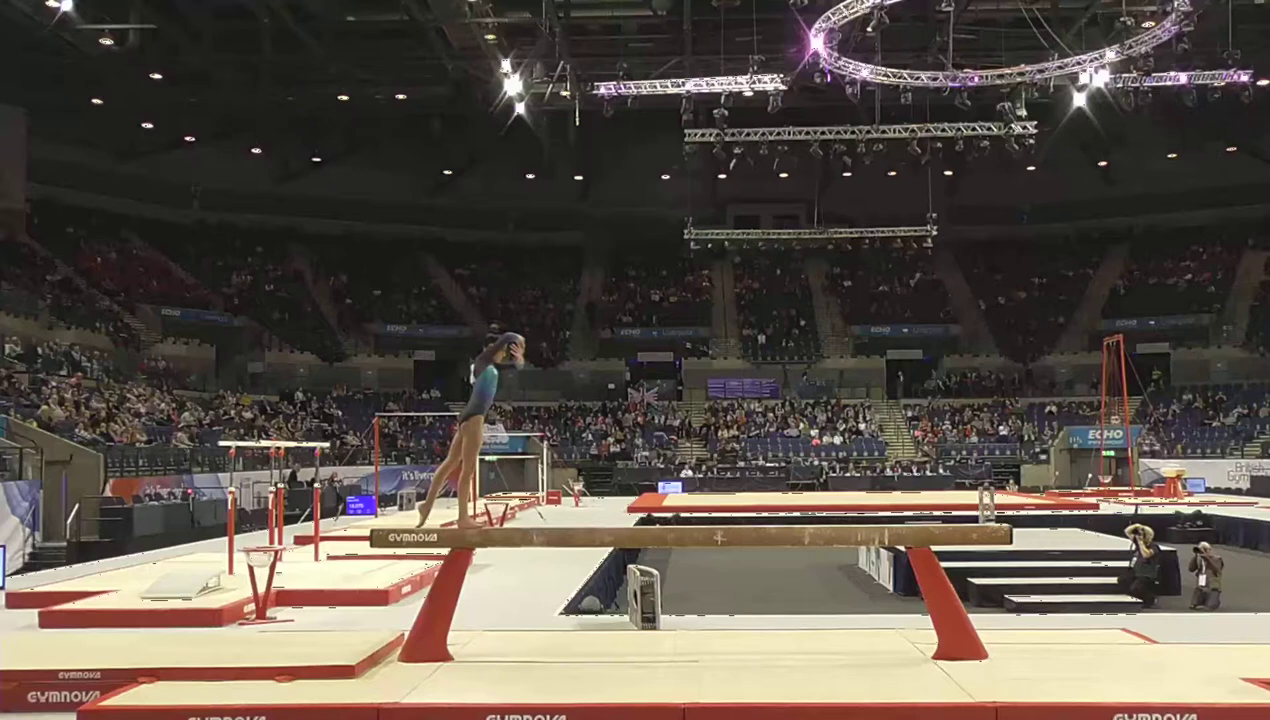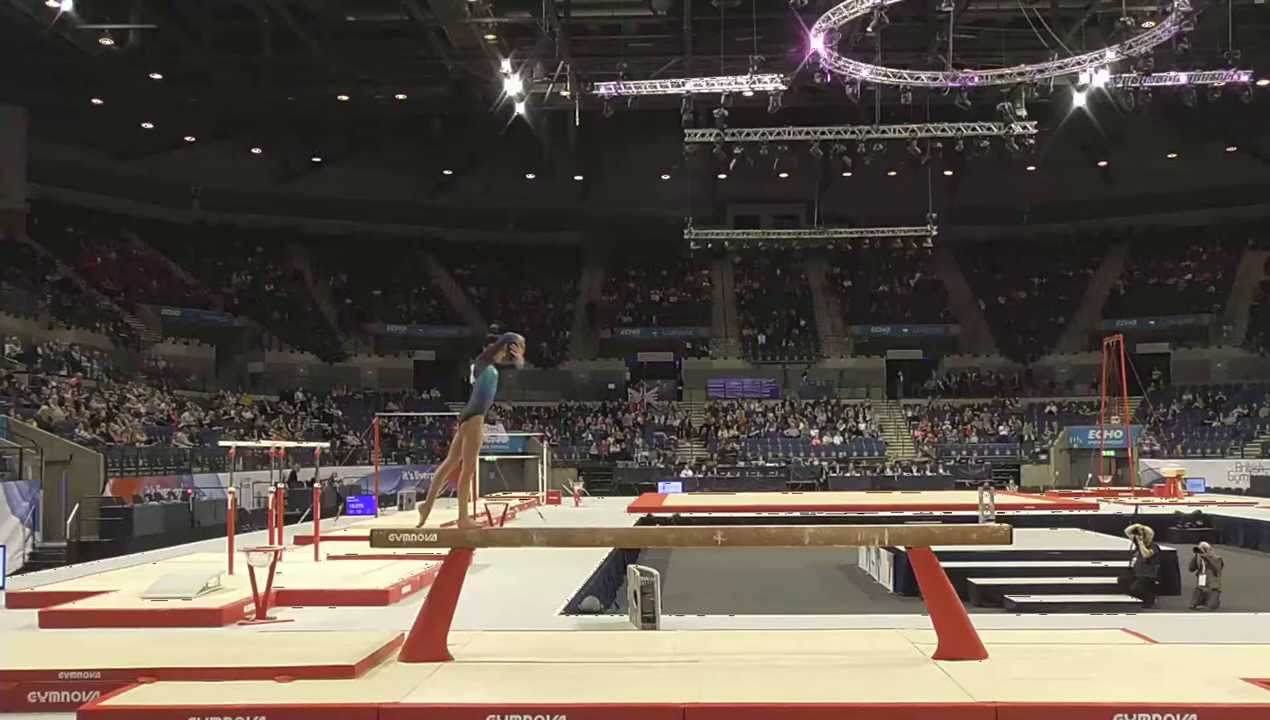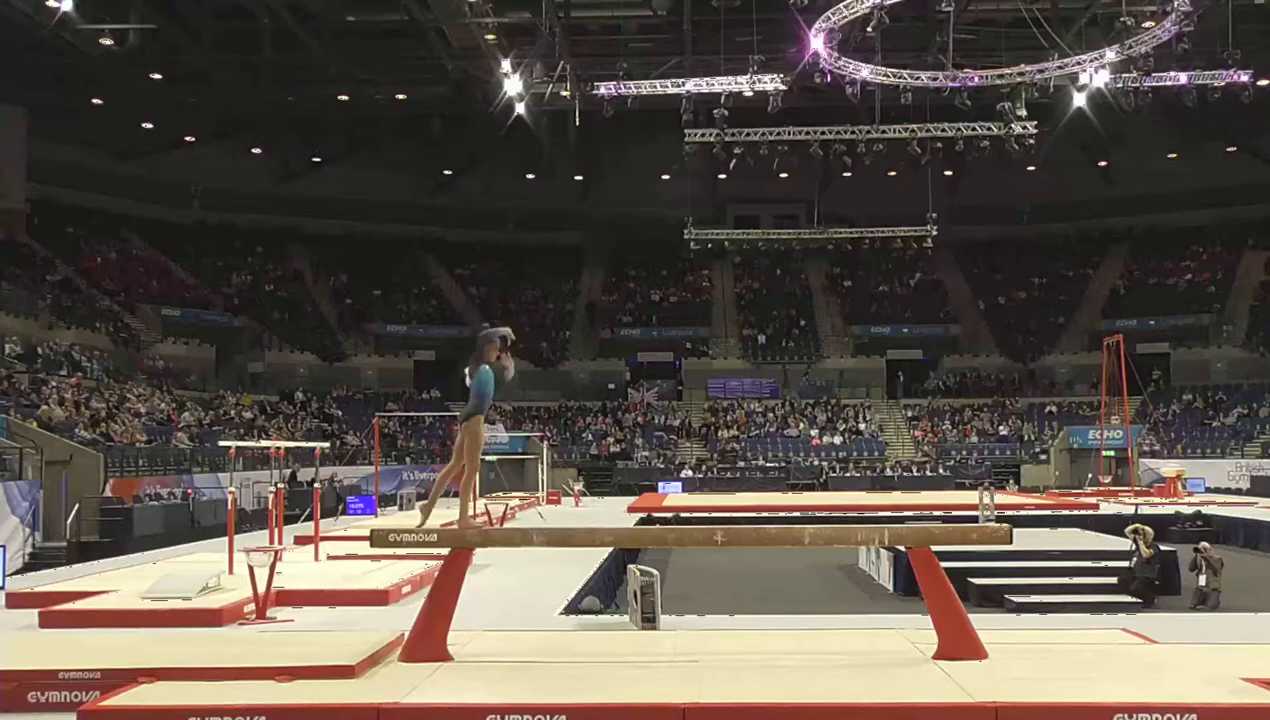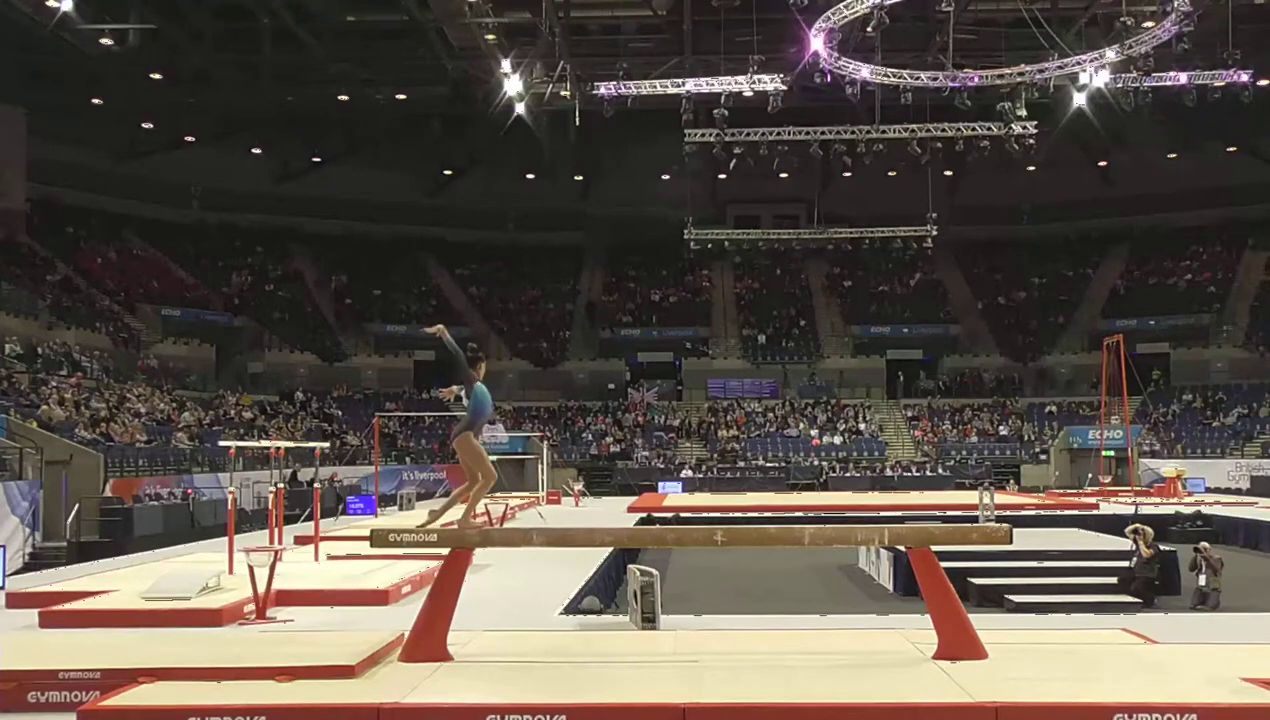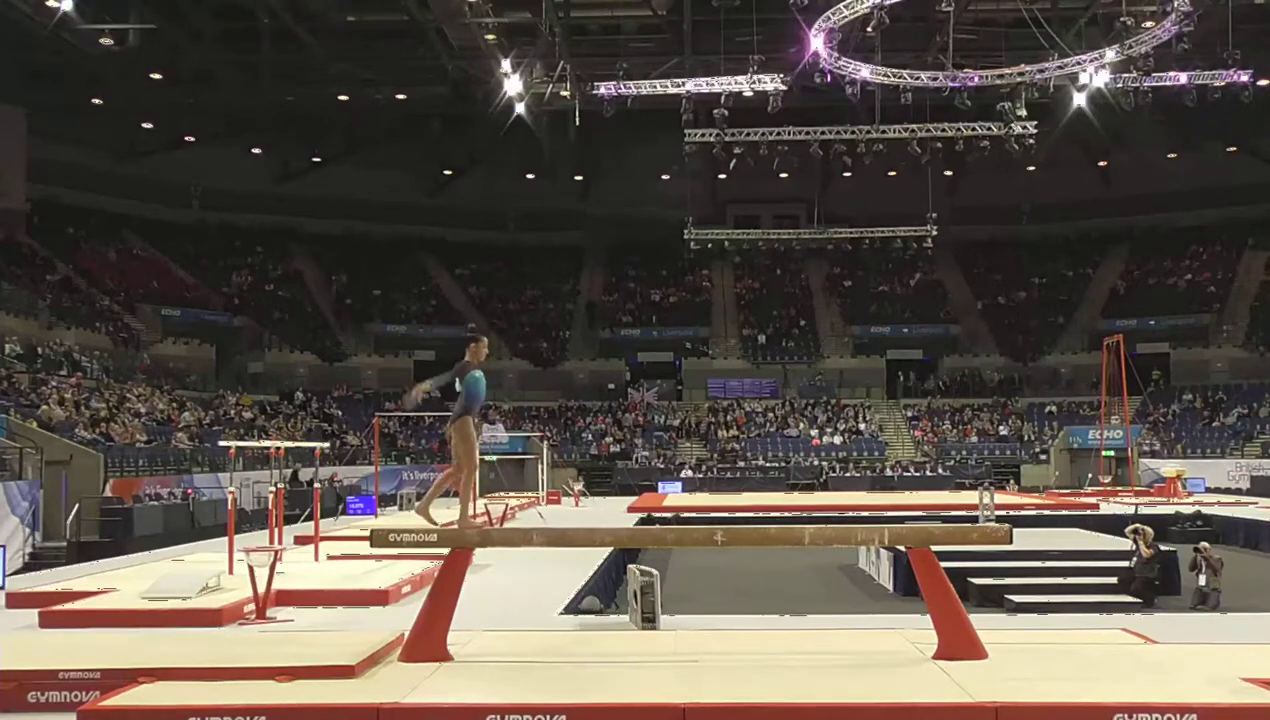
dt=0.4s
person 1, frame 1
left shoulder: (492, 366)
right shoulder: (482, 361)
left elbow: (516, 365)
right elbow: (506, 338)
left wrist: (518, 358)
right wrist: (518, 339)
left hip: (471, 418)
right hip: (473, 418)
left knee: (451, 463)
right knee: (468, 468)
left ankle: (427, 504)
right ankle: (463, 517)
person 1, frame 2
left shoulder: (491, 367)
right shoulder: (482, 361)
left elbow: (517, 366)
right elbow: (506, 338)
left wrist: (519, 358)
right wrist: (518, 339)
left hip: (470, 418)
right hip: (473, 418)
left knee: (451, 462)
right knee: (468, 468)
left ankle: (427, 504)
right ankle: (463, 517)
person 1, frame 3
left shoulder: (487, 367)
right shoulder: (477, 363)
left elbow: (506, 375)
right elbow: (485, 336)
left wrist: (508, 366)
right wrist: (504, 331)
left hip: (472, 417)
right hip: (471, 418)
left knee: (455, 465)
right knee: (472, 469)
left ankle: (428, 506)
right ankle: (463, 519)
person 1, frame 4
left shoulder: (475, 385)
right shoulder: (471, 381)
right elbow: (459, 355)
left wrist: (456, 389)
right wrist: (443, 332)
left hip: (469, 437)
right hip: (465, 436)
left knee: (473, 482)
right knee: (489, 476)
left ankle: (438, 512)
right ankle: (465, 519)
person 1, frame 5
left shoulder: (474, 369)
right shoulder: (465, 367)
right elbow: (444, 378)
right wrist: (423, 387)
left hip: (464, 420)
right hip: (462, 420)
left knee: (456, 469)
right knee: (471, 468)
left ankle: (424, 504)
right ankle: (464, 518)
